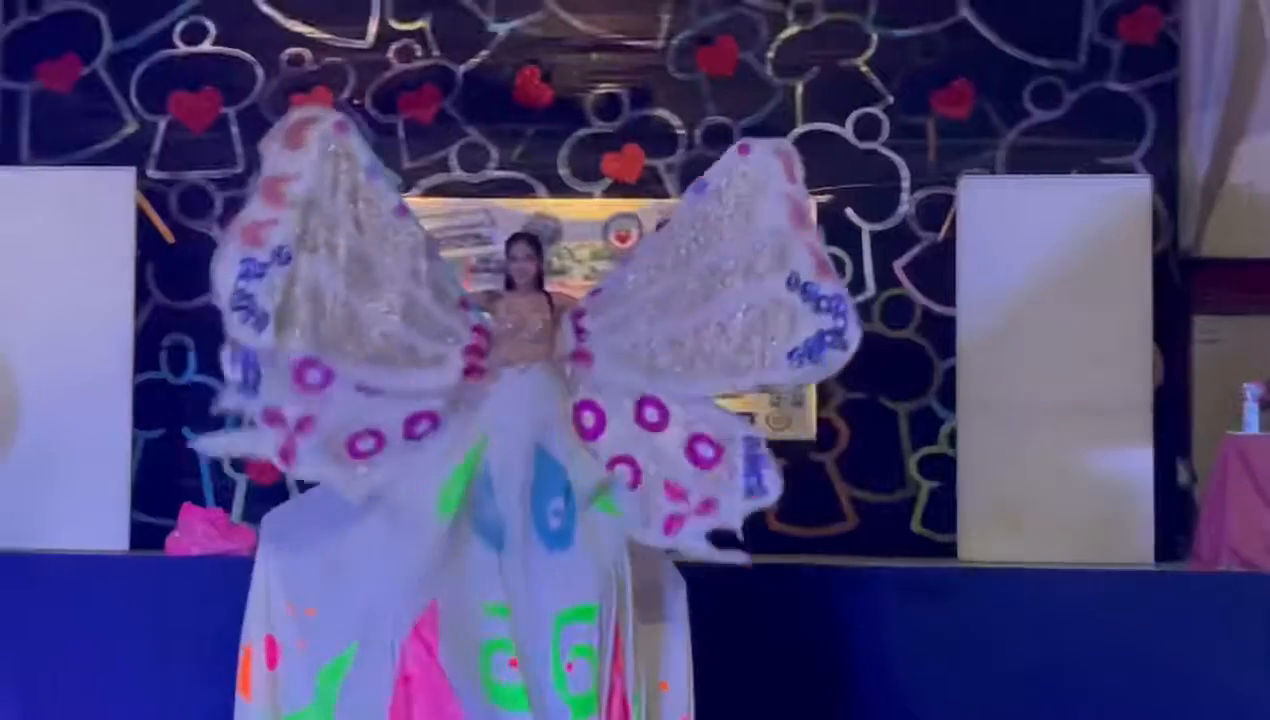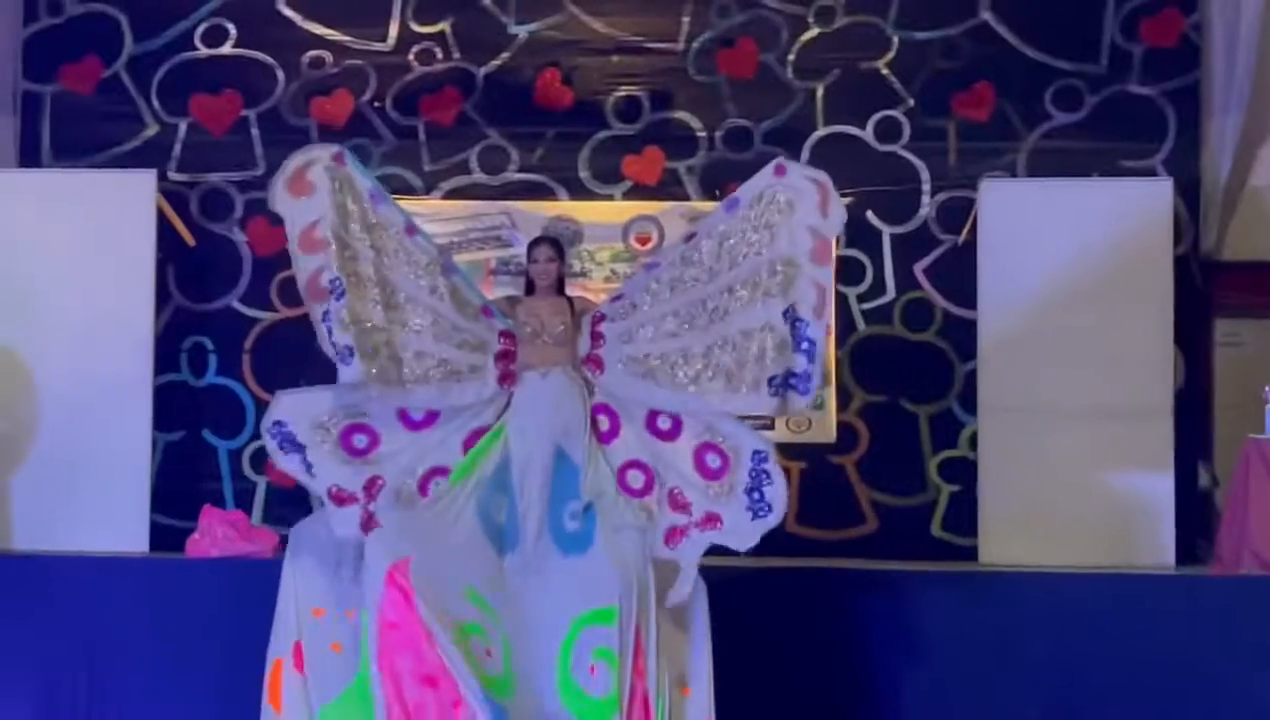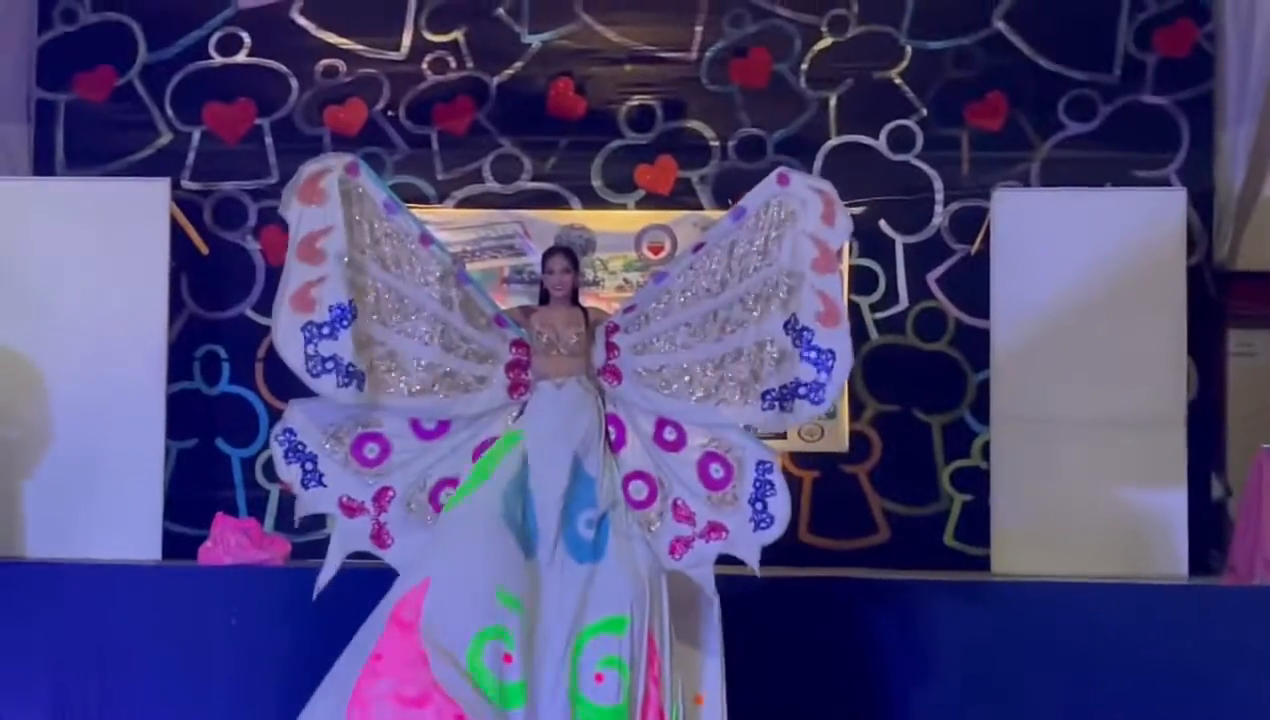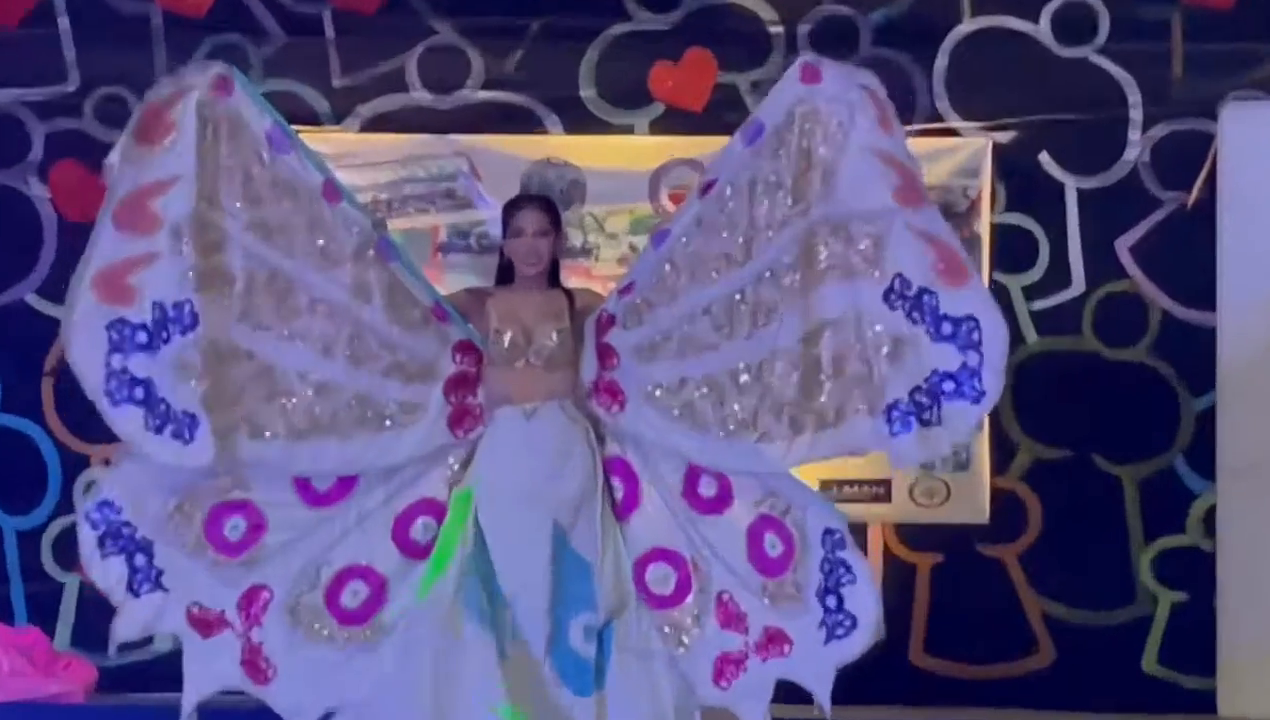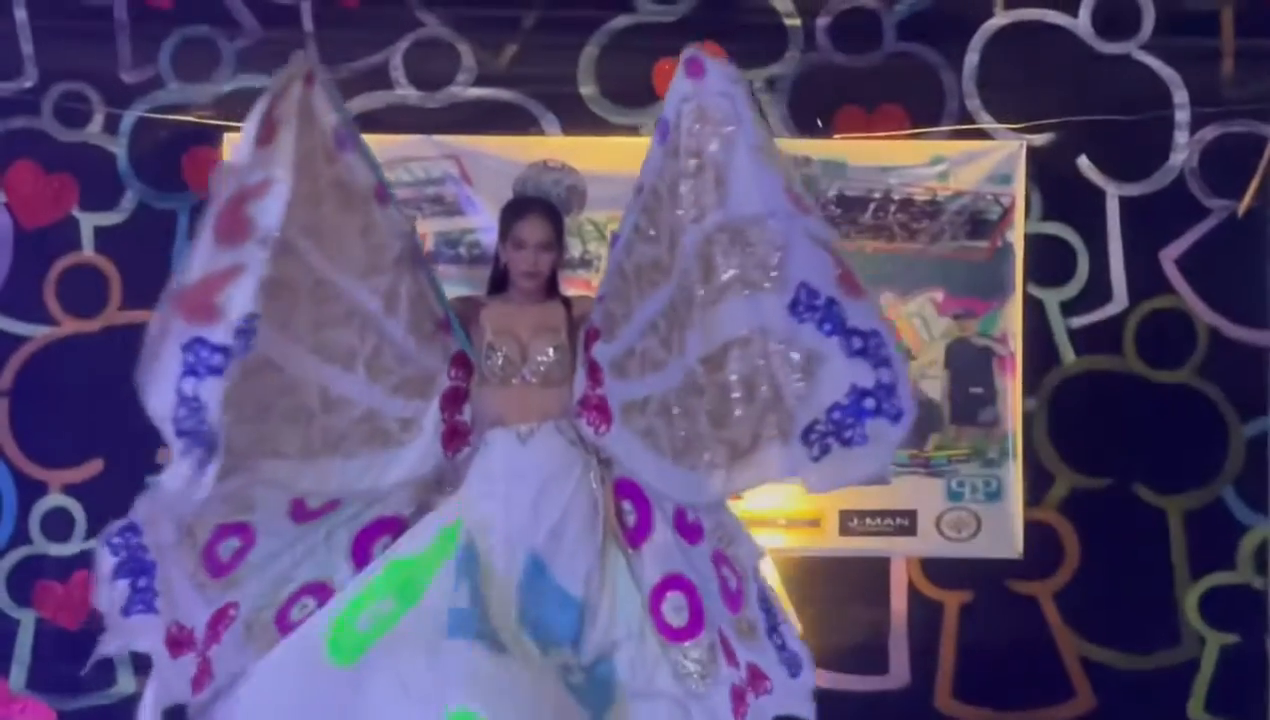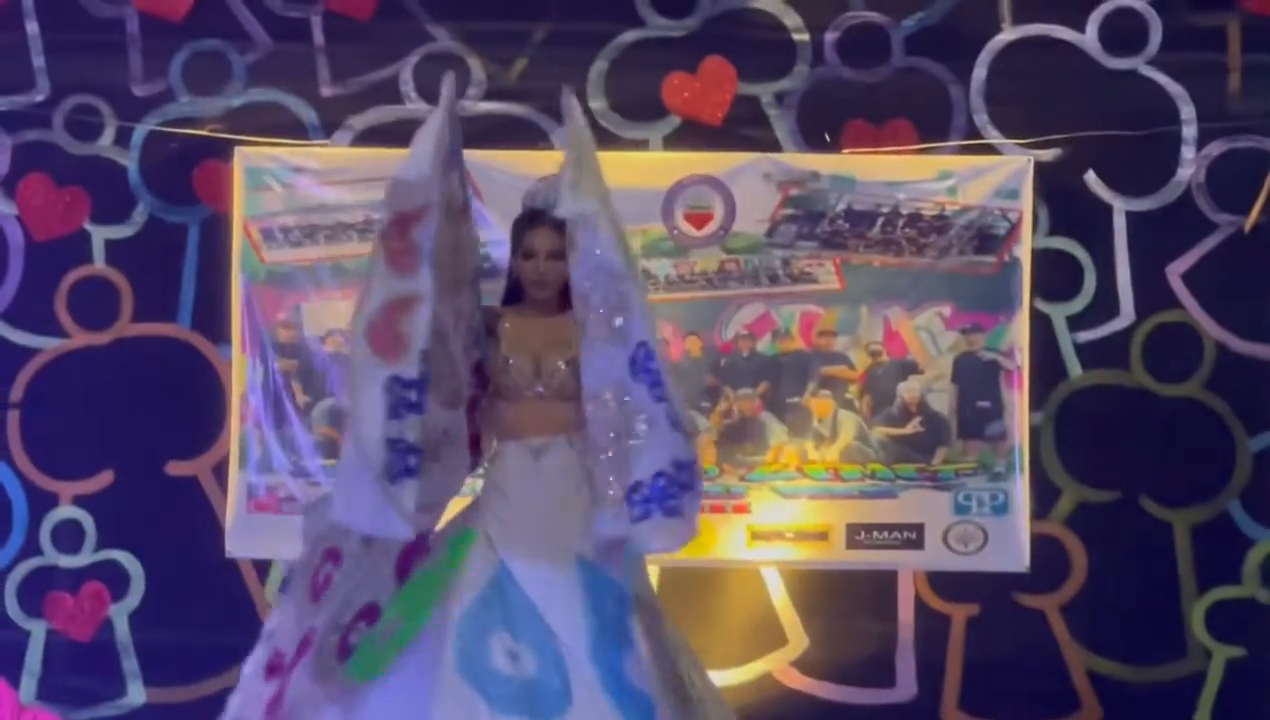
dt=0.5s
person 1, frame 1
left shoulder: (563, 306)
right shoulder: (484, 305)
left elbow: (635, 295)
right elbow: (420, 285)
left hip: (550, 418)
right hip: (497, 418)
left knee: (556, 535)
right knee: (492, 532)
person 1, frame 2
left shoulder: (585, 310)
right shoulder: (506, 309)
left elbow: (649, 307)
right elbow: (443, 296)
left hip: (573, 420)
right hip: (521, 421)
left knee: (580, 541)
right knee: (510, 526)
person 1, frame 3
left shoulder: (599, 319)
right shoulder: (520, 318)
left elbow: (669, 306)
right elbow: (458, 304)
left hip: (587, 430)
right hip: (534, 430)
left knee: (590, 550)
right knee: (517, 542)
person 1, frame 4
left shoulder: (588, 308)
right shoulder: (470, 307)
left elbow: (682, 282)
right elbow: (364, 289)
left hip: (573, 471)
right hip: (496, 473)
left knee: (577, 633)
right knee: (483, 623)
person 1, frame 5
left shoulder: (583, 316)
right shoulder: (464, 315)
left elbow: (657, 283)
right elbow: (383, 294)
left hip: (569, 490)
right hip: (491, 487)
left knee: (572, 636)
right knee: (459, 630)
person 1, frame 6
left shoulder: (586, 326)
right shoulder: (489, 326)
left elbow: (638, 339)
right elbow: (438, 311)
left wrist: (597, 261)
left hip: (576, 491)
right hip: (510, 491)
left knee: (584, 625)
right knee: (487, 617)
